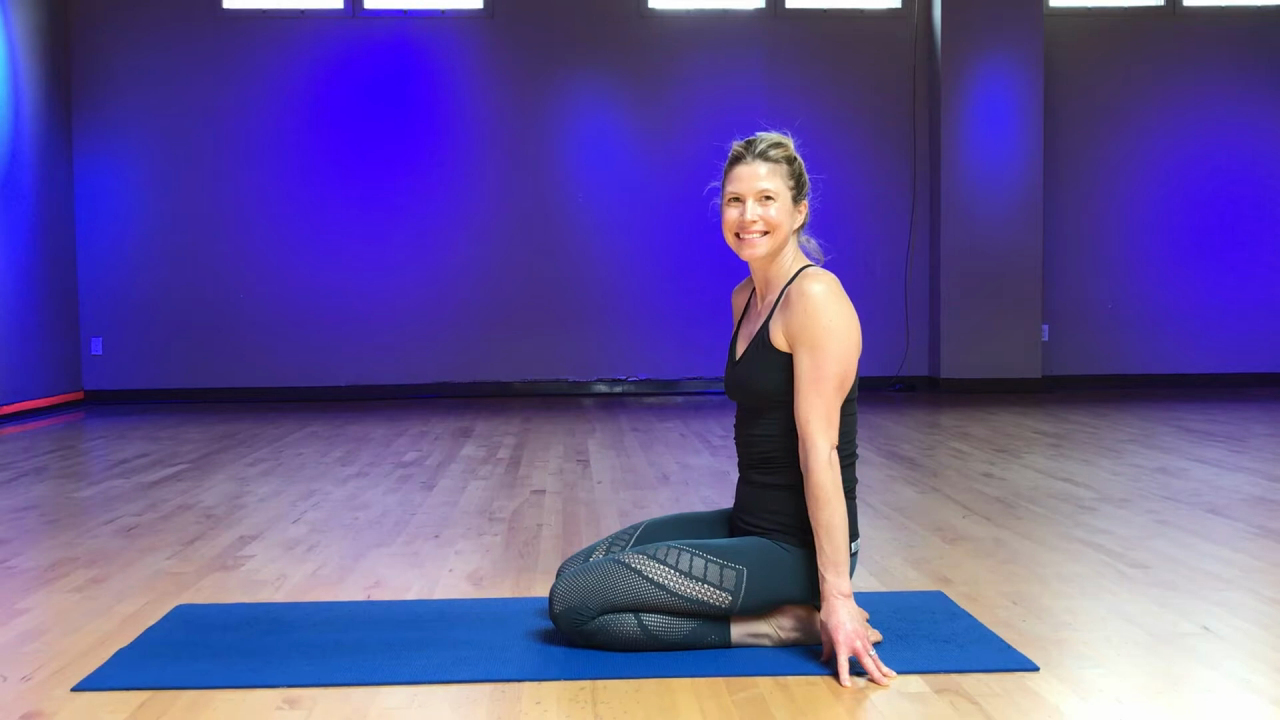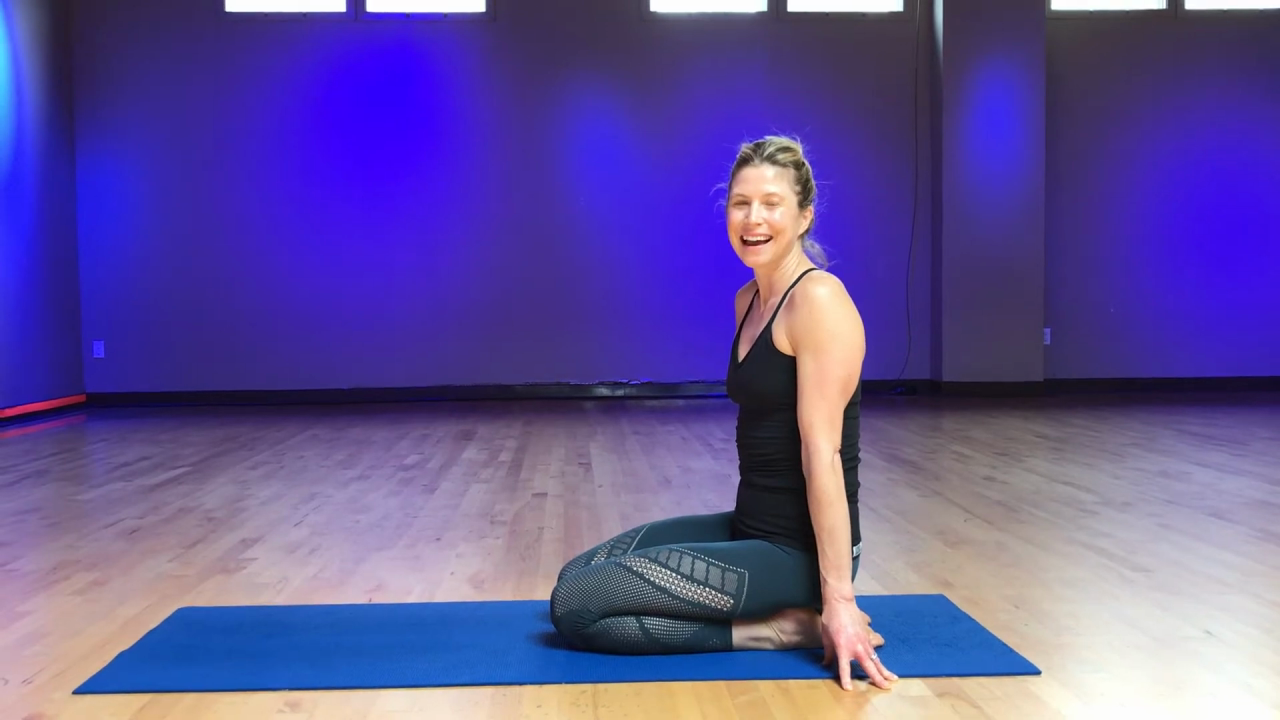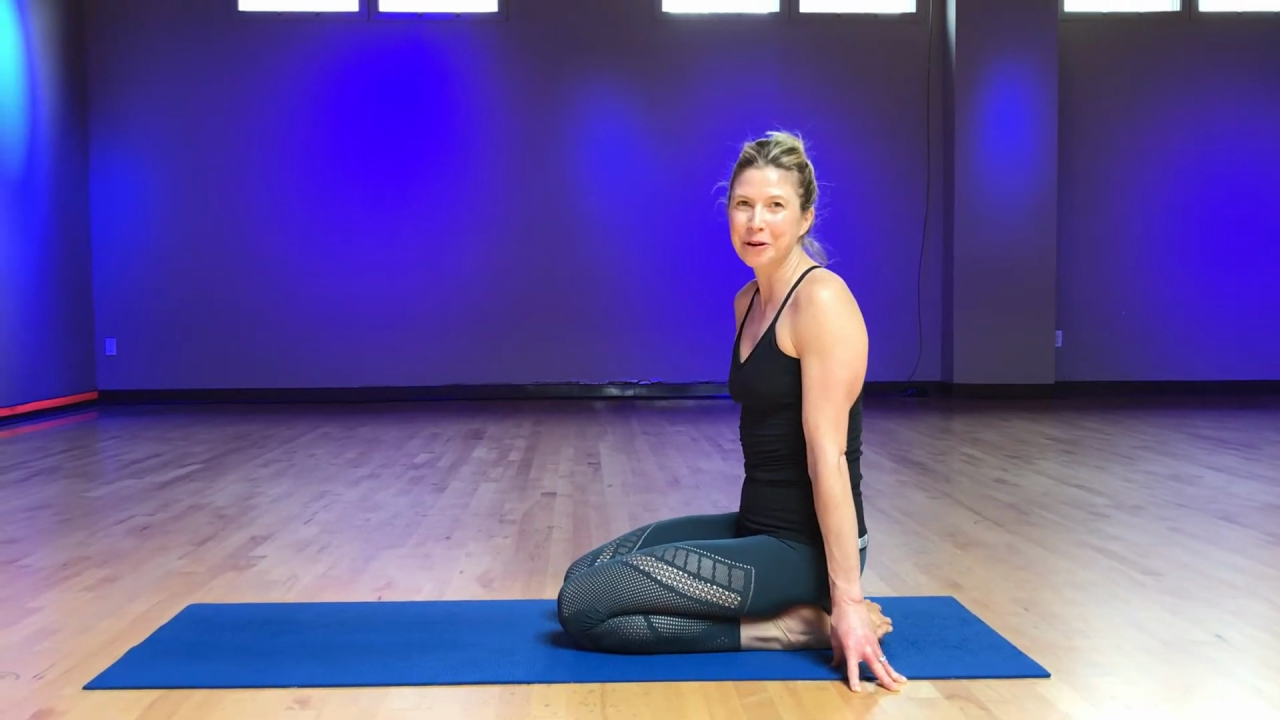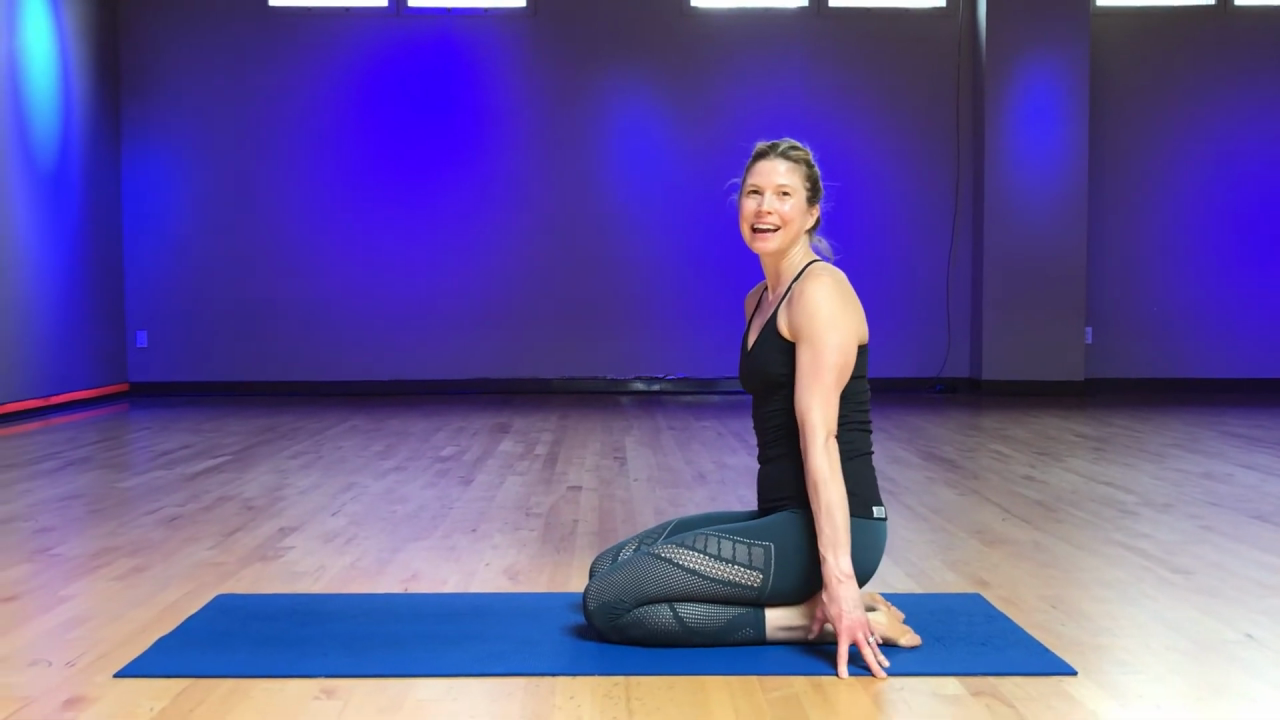
dt=1s
person 1, frame 1
left shoulder: (813, 296)
right shoulder: (744, 296)
left elbow: (819, 448)
left wrist: (835, 592)
left hip: (794, 544)
right hip: (750, 524)
left knee: (574, 601)
right knee: (575, 573)
left ankle: (783, 622)
right ankle: (780, 613)
person 1, frame 2
left shoulder: (818, 299)
right shoulder: (748, 298)
left elbow: (823, 451)
left wrist: (838, 596)
left hip: (796, 547)
right hip: (751, 526)
left knee: (576, 605)
right knee: (575, 577)
left ankle: (788, 626)
right ankle: (784, 617)
person 1, frame 3
left shoulder: (821, 301)
right shoulder: (748, 301)
left elbow: (828, 455)
left wrist: (846, 597)
left hip: (802, 548)
right hip: (759, 527)
left knee: (582, 604)
right knee: (583, 575)
left ankle: (789, 625)
right ankle: (783, 613)
person 1, frame 4
left shoulder: (819, 290)
right shoulder: (758, 299)
left elbow: (820, 437)
left wrist: (838, 575)
left hip: (826, 527)
right hip: (785, 517)
left knee: (608, 600)
right knee: (607, 568)
left ankle: (816, 617)
right ankle: (809, 605)
